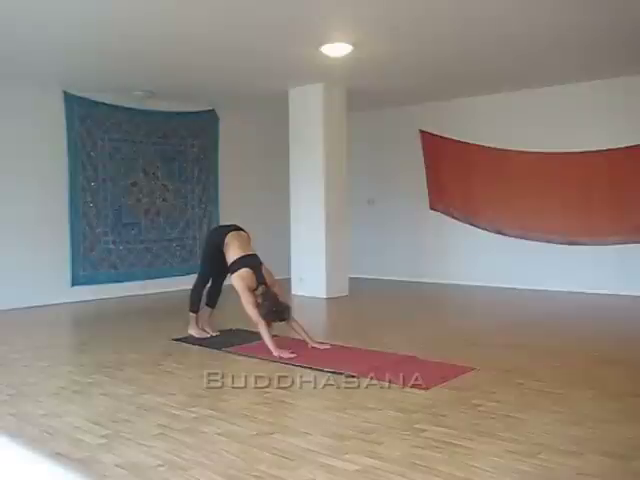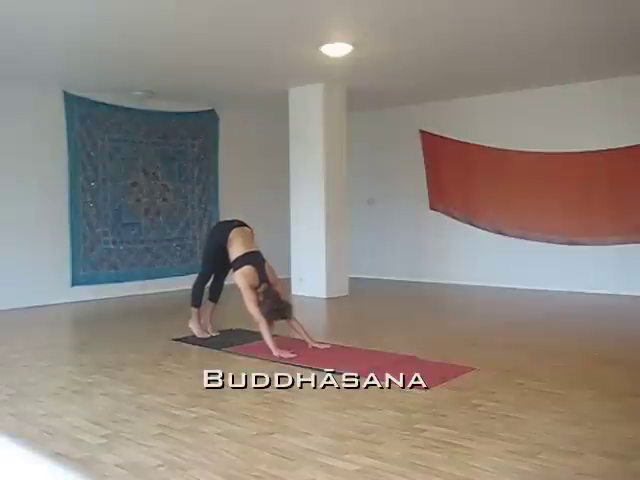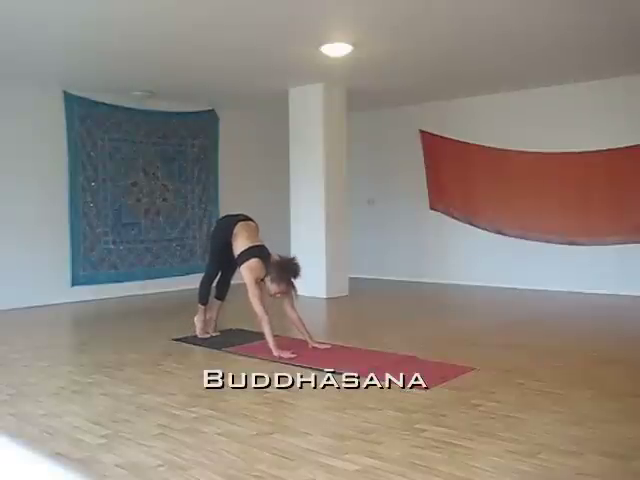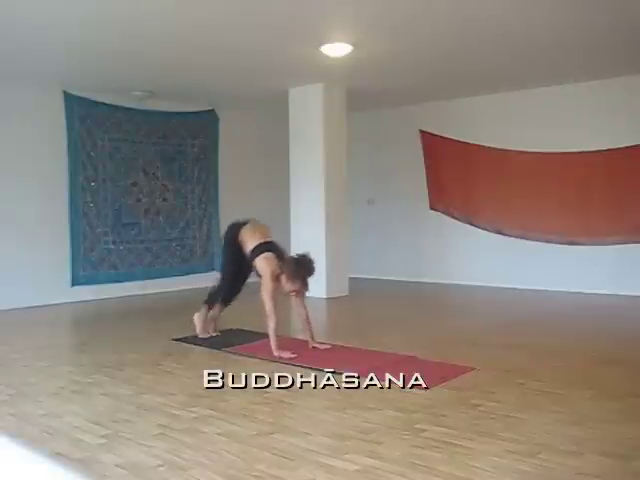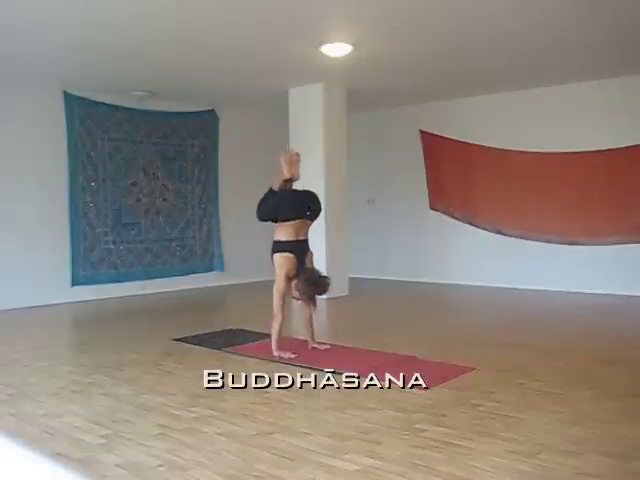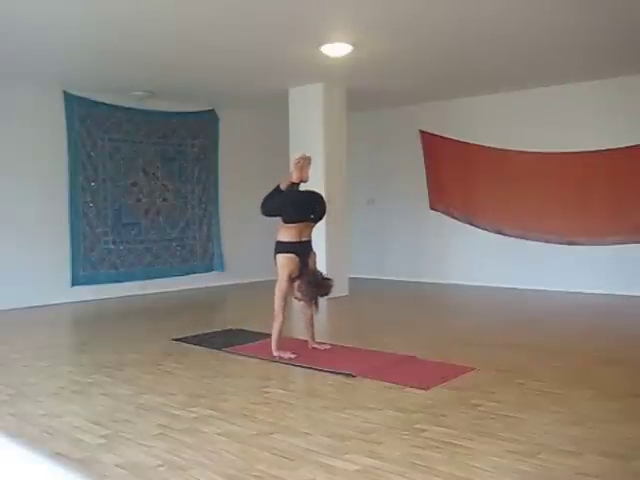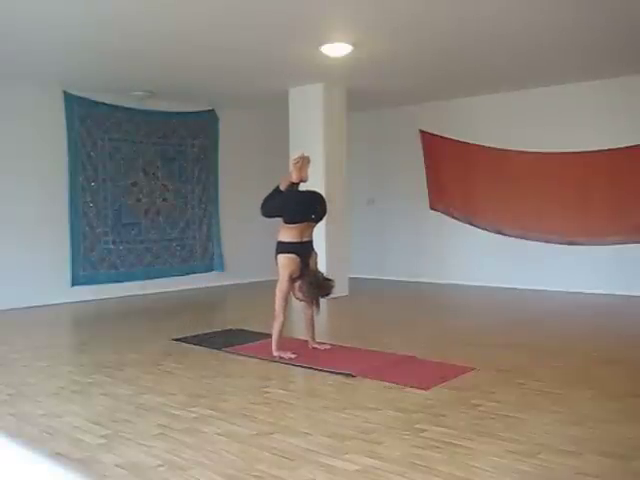
dt=0.7s
person 1, frame 1
left shoulder: (270, 283)
right shoulder: (244, 284)
left elbow: (288, 317)
right elbow: (258, 322)
left wrist: (311, 341)
right wrist: (275, 350)
right hip: (219, 238)
left knee: (218, 282)
right knee: (203, 280)
left ankle: (205, 321)
right ankle: (193, 325)
person 1, frame 2
left shoulder: (272, 282)
right shoulder: (246, 281)
left elbow: (289, 315)
right elbow: (260, 320)
left wrist: (310, 341)
right wrist: (275, 350)
right hip: (222, 234)
left knee: (220, 278)
right knee: (205, 276)
left ankle: (206, 318)
right ankle: (195, 320)
person 1, frame 3
left shoulder: (277, 271)
right shoulder: (252, 273)
left elbow: (291, 310)
right elbow: (262, 316)
left wrist: (310, 340)
right wrist: (275, 349)
right hip: (227, 228)
left knee: (227, 275)
right knee: (212, 273)
left ankle: (212, 317)
right ankle: (201, 316)
person 1, frame 4
left shoulder: (291, 271)
right shoulder: (269, 270)
left elbow: (300, 307)
right elbow: (270, 314)
left wrist: (312, 341)
right wrist: (275, 349)
right hip: (237, 234)
left knee: (236, 285)
right knee: (229, 282)
left ankle: (213, 314)
right ankle: (203, 314)
person 1, frame 5
left shoulder: (306, 273)
right shoulder: (285, 275)
left elbow: (308, 309)
right elbow: (278, 315)
left wrist: (312, 341)
right wrist: (275, 349)
right hip: (288, 207)
right knee: (263, 214)
right ankle: (287, 177)
person 1, frame 6
left shoulder: (309, 272)
right shoulder: (287, 275)
left elbow: (308, 308)
right elbow: (279, 315)
left wrist: (312, 341)
right wrist: (275, 350)
right hip: (294, 209)
person 1, frame 7
left shoulder: (310, 271)
right shoulder: (288, 274)
left elbow: (309, 309)
right elbow: (279, 314)
left wrist: (312, 341)
right wrist: (275, 350)
